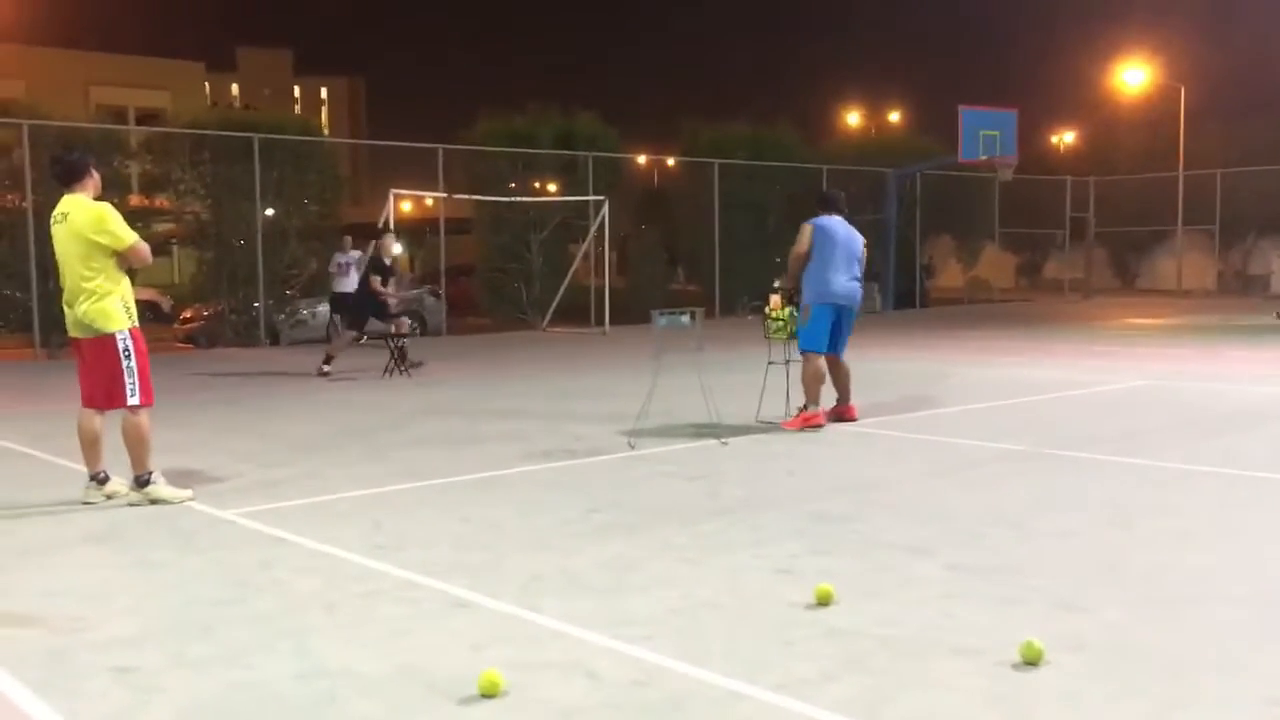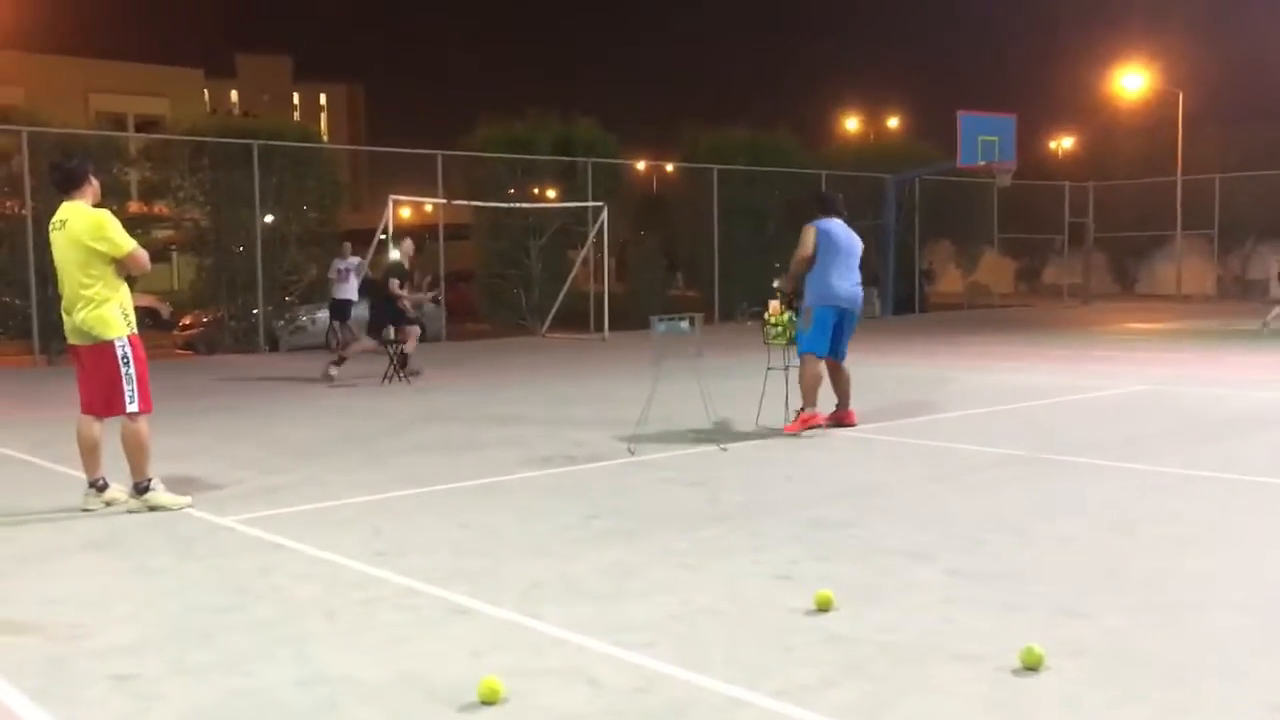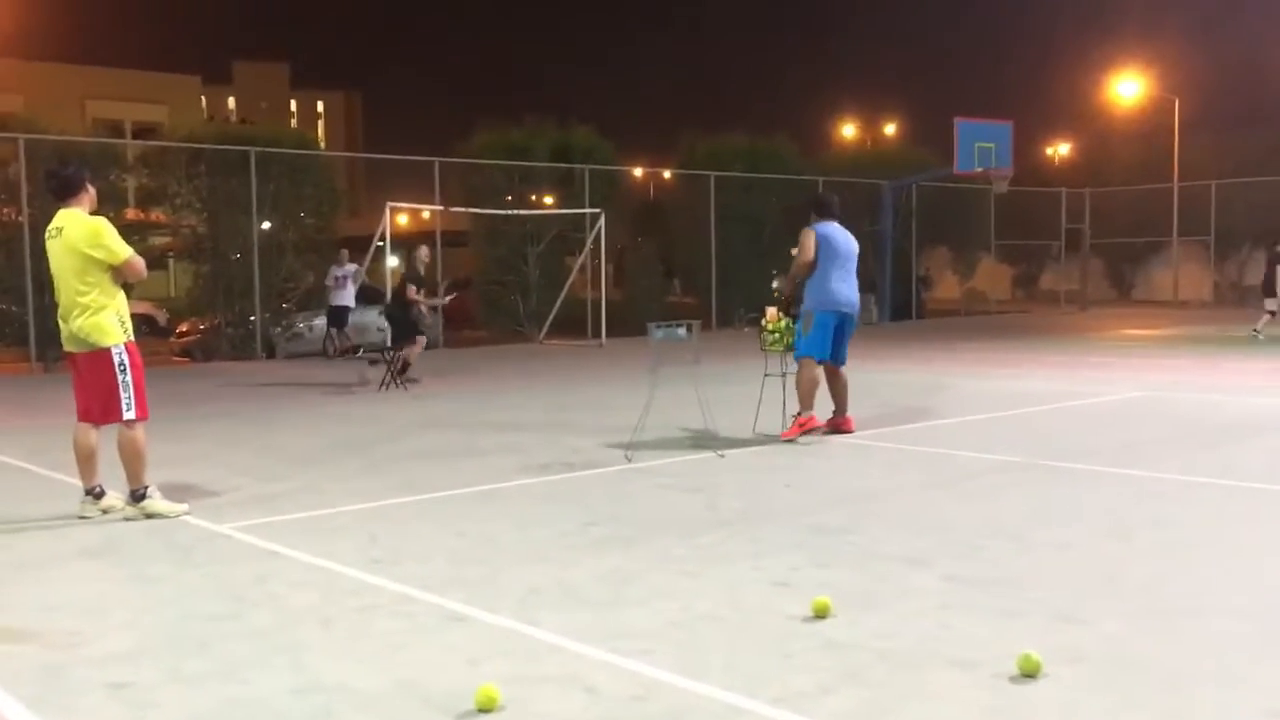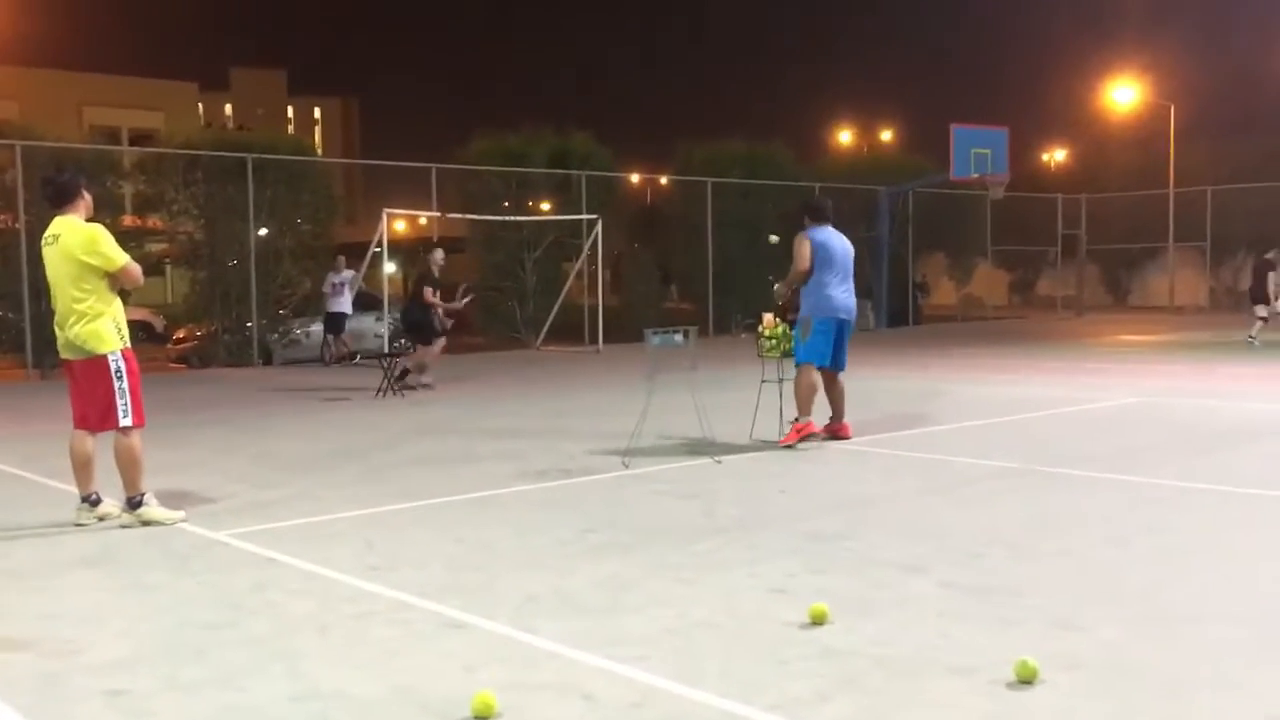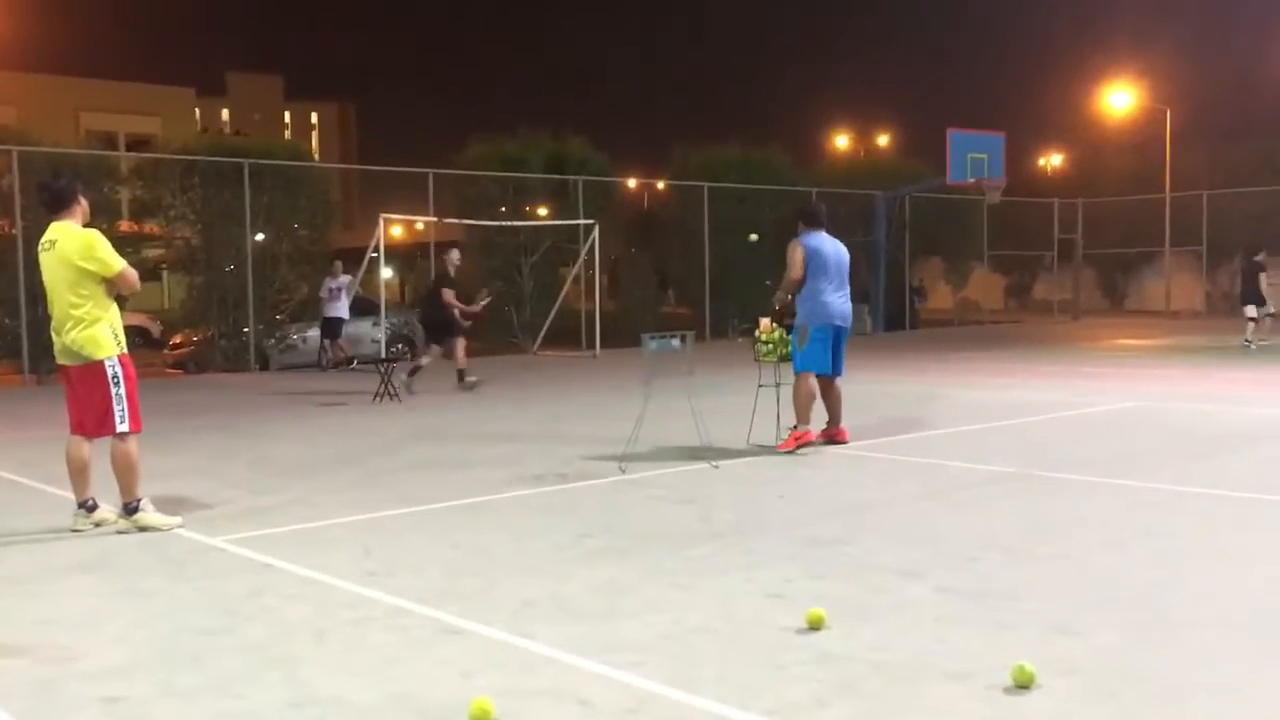
dt=0.1s
person 1, frame 1
left shoulder: (60, 215)
right shoulder: (98, 212)
right elbow: (142, 256)
right wrist: (125, 250)
left hip: (81, 319)
right hip: (111, 319)
left knee: (92, 404)
right knee: (135, 402)
left ankle: (97, 480)
right ankle: (144, 481)
person 1, frame 2
left shoulder: (59, 222)
right shoulder: (97, 219)
right elbow: (141, 263)
left wrist: (116, 265)
right wrist: (123, 260)
left hip: (80, 326)
right hip: (110, 326)
left knee: (91, 410)
right knee: (134, 409)
left ankle: (96, 487)
right ankle: (144, 488)
person 1, frame 3
left shoulder: (55, 230)
right shoulder: (93, 226)
right elbow: (137, 271)
left wrist: (112, 273)
right wrist: (119, 266)
left hip: (76, 333)
right hip: (106, 333)
left knee: (88, 418)
right knee: (131, 416)
left ankle: (92, 495)
right ankle: (140, 496)
person 1, frame 4
left shoulder: (51, 237)
right shoulder: (90, 233)
right elbow: (134, 277)
left wrist: (108, 277)
right wrist: (114, 272)
left hip: (72, 341)
right hip: (103, 341)
left knee: (84, 425)
right knee: (127, 424)
left ankle: (89, 502)
right ankle: (137, 503)
person 1, frame 5
left shoulder: (47, 243)
right shoulder: (86, 239)
right elbow: (131, 282)
left wrist: (104, 283)
right wrist: (111, 277)
left hip: (69, 347)
right hip: (99, 346)
left knee: (80, 431)
right knee: (124, 430)
left ankle: (86, 508)
right ankle: (133, 508)
person 2, frame 1
left shoulder: (813, 225)
right shoulder: (857, 238)
left elbow: (800, 252)
left wrist: (791, 278)
left hip: (820, 295)
right hip: (850, 298)
left knee: (813, 352)
right knee: (834, 353)
left ankle: (812, 411)
right ankle: (845, 406)
person 2, frame 2
left shoulder: (814, 227)
right shoulder: (854, 238)
left elbow: (804, 254)
left wrist: (791, 279)
left hip: (822, 298)
right hip: (852, 300)
left knee: (811, 354)
right knee: (835, 358)
left ankle: (809, 413)
right ankle: (844, 412)
person 2, frame 3
left shoulder: (812, 231)
right shoulder: (850, 239)
left elbow: (806, 259)
left wrist: (790, 281)
left hip: (821, 302)
right hip: (849, 304)
left knee: (809, 358)
right knee: (834, 363)
left ankle: (806, 416)
right ankle: (841, 418)
person 2, frame 4
left shoulder: (806, 237)
right shoulder: (845, 242)
left elbow: (802, 268)
left wrist: (785, 286)
left hip: (819, 308)
right hip: (846, 309)
left knee: (808, 365)
right knee: (832, 369)
left ankle: (804, 422)
right ankle: (838, 424)
person 2, frame 5
left shoulder: (800, 243)
right shoulder: (841, 248)
left elbow: (795, 276)
left wrist: (783, 293)
left hip: (815, 315)
right hip: (841, 315)
left knee: (806, 372)
right knee: (828, 375)
left ankle: (802, 430)
right ankle: (835, 429)
